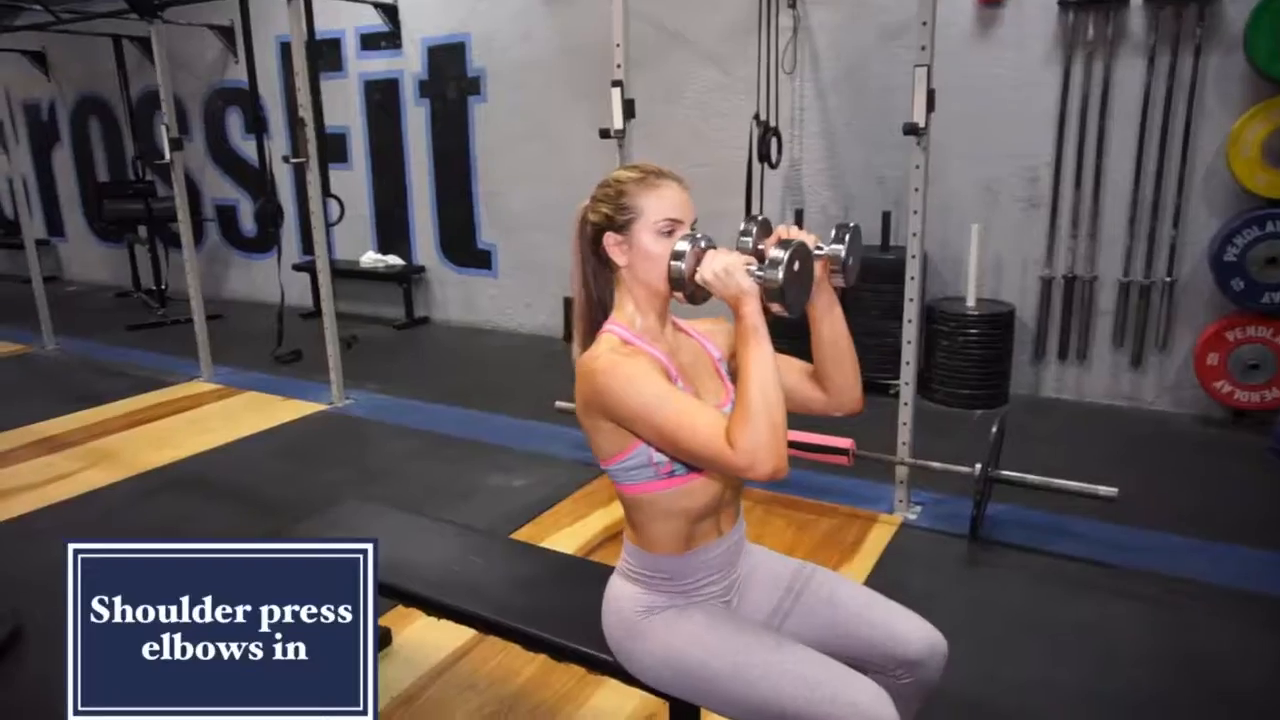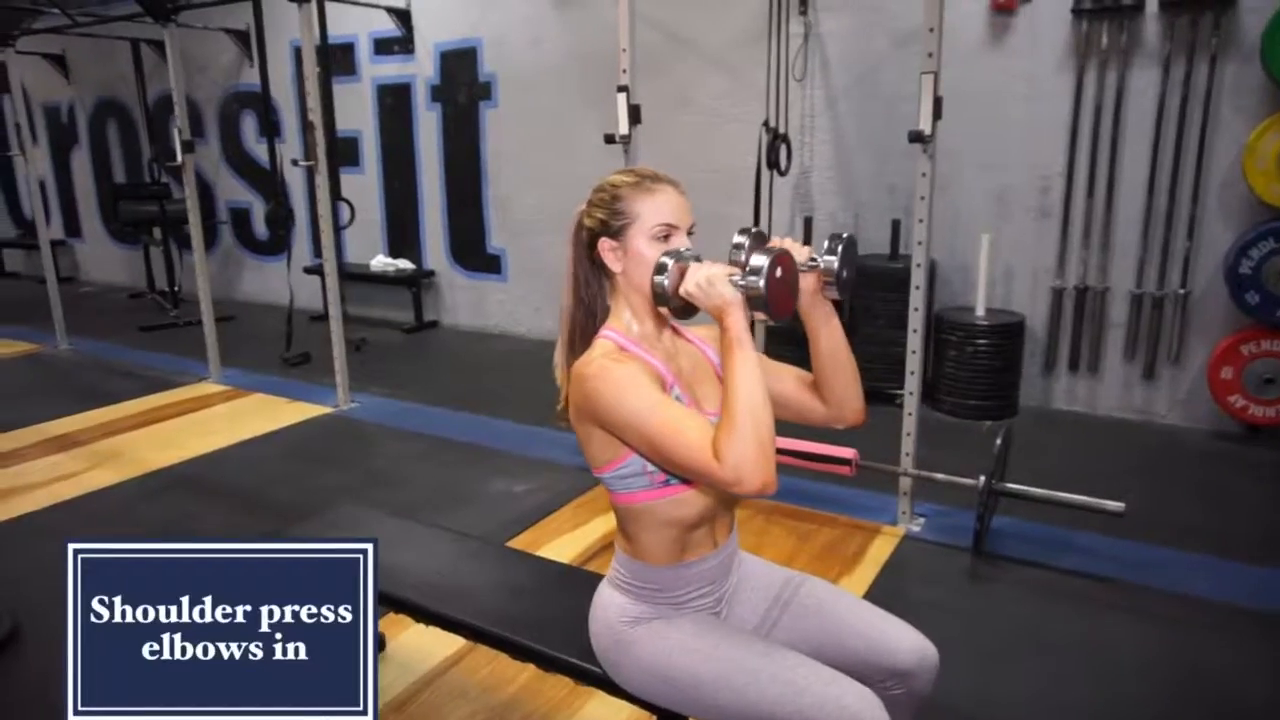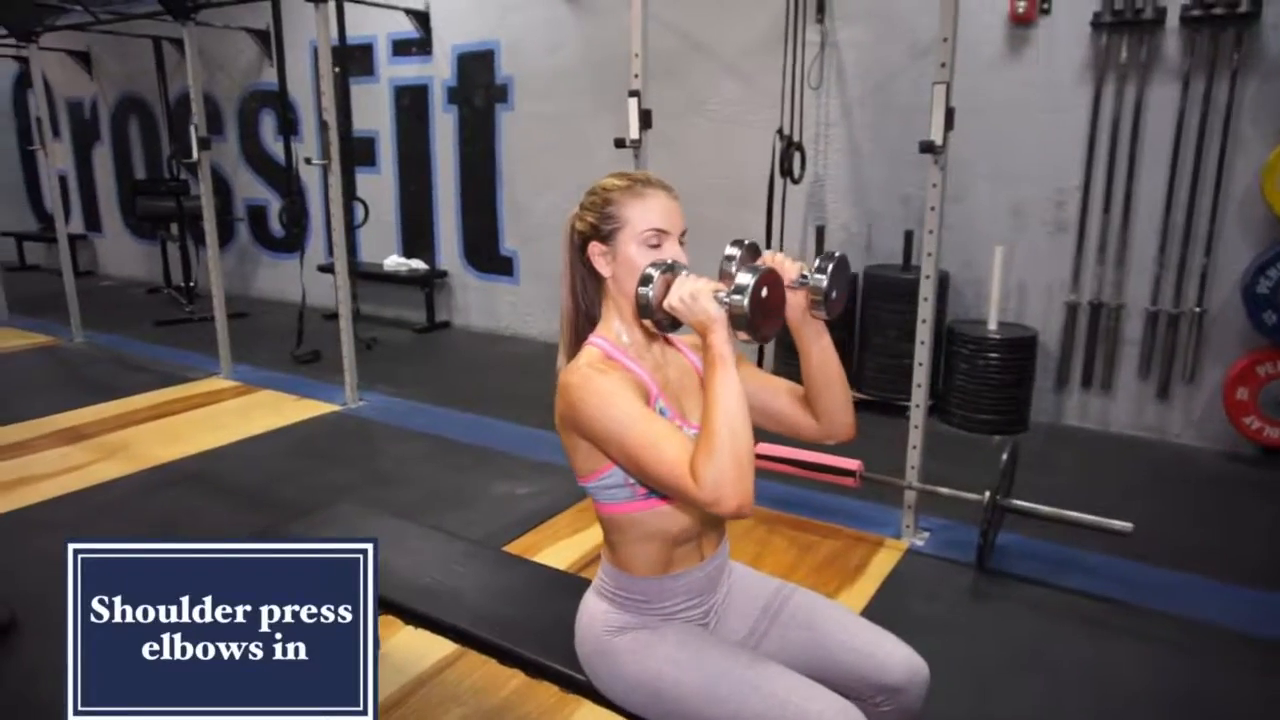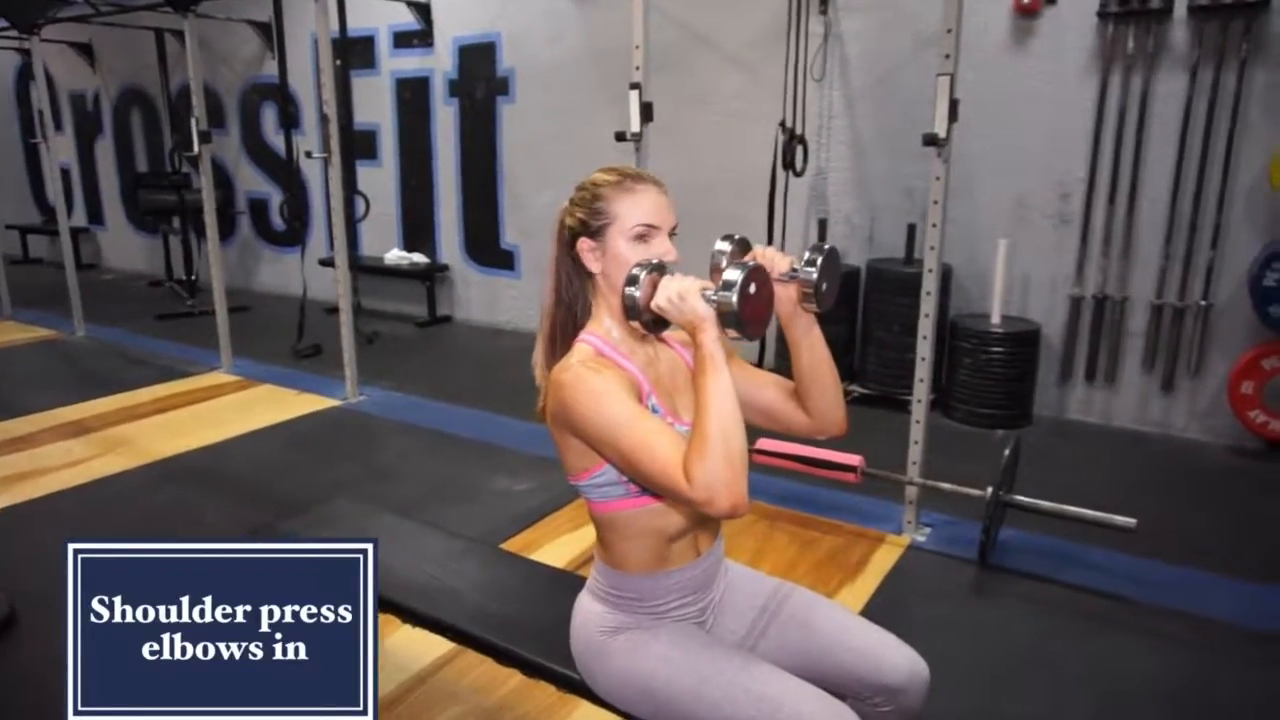
dt=0.5s
person 1, frame 1
left shoulder: (705, 337)
right shoulder: (609, 365)
left elbow: (841, 397)
right elbow: (761, 459)
left wrist: (817, 291)
right wrist: (747, 309)
left hip: (738, 570)
right hip: (663, 609)
left knee: (920, 652)
person 1, frame 2
left shoulder: (702, 344)
right shoulder: (603, 372)
left elbow: (843, 409)
right elbow: (750, 474)
left wrist: (812, 302)
right wrist: (734, 321)
left hip: (731, 581)
right hip: (654, 618)
left knee: (912, 663)
person 1, frame 3
left shoulder: (692, 353)
right shoulder: (590, 381)
left elbow: (833, 425)
right elbow: (727, 494)
left wrist: (802, 319)
right wrist: (717, 337)
left hip: (720, 591)
right hip: (640, 628)
person 1, frame 4
left shoulder: (681, 349)
right shoulder: (581, 378)
left elbow: (824, 419)
right elbow: (721, 493)
left wrist: (792, 313)
right wrist: (707, 335)
left hip: (718, 590)
right hip: (636, 627)
